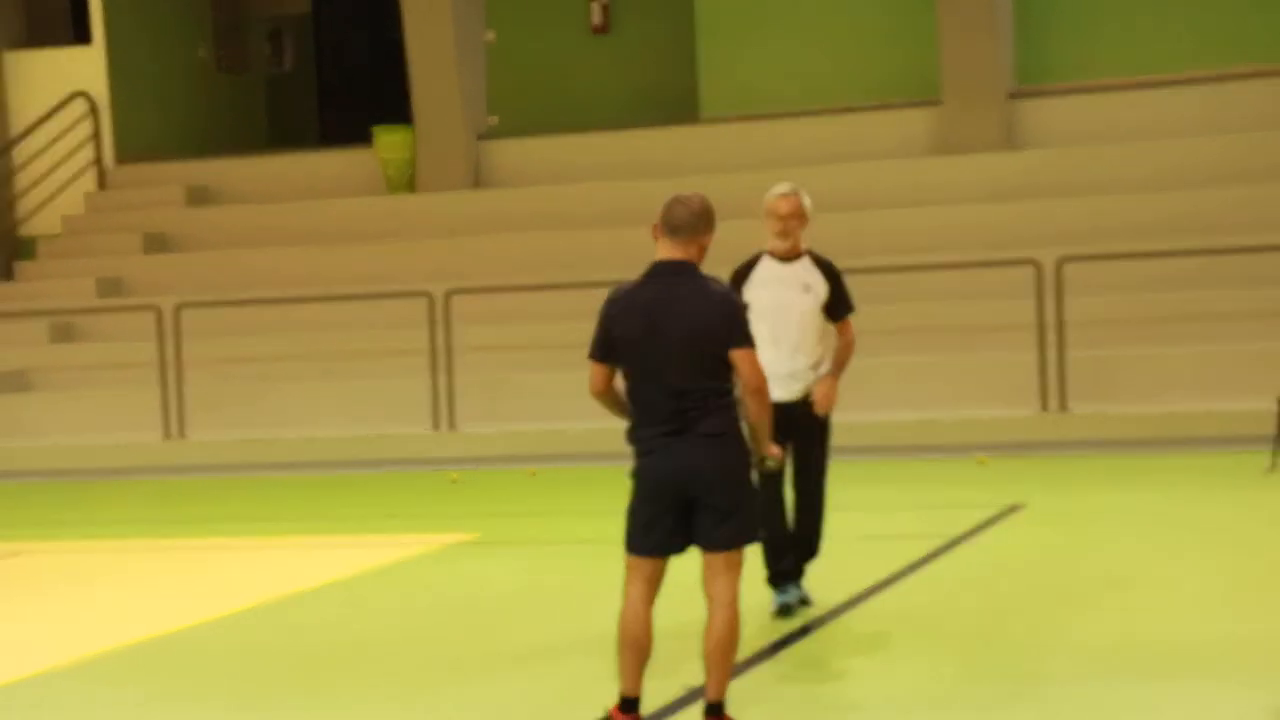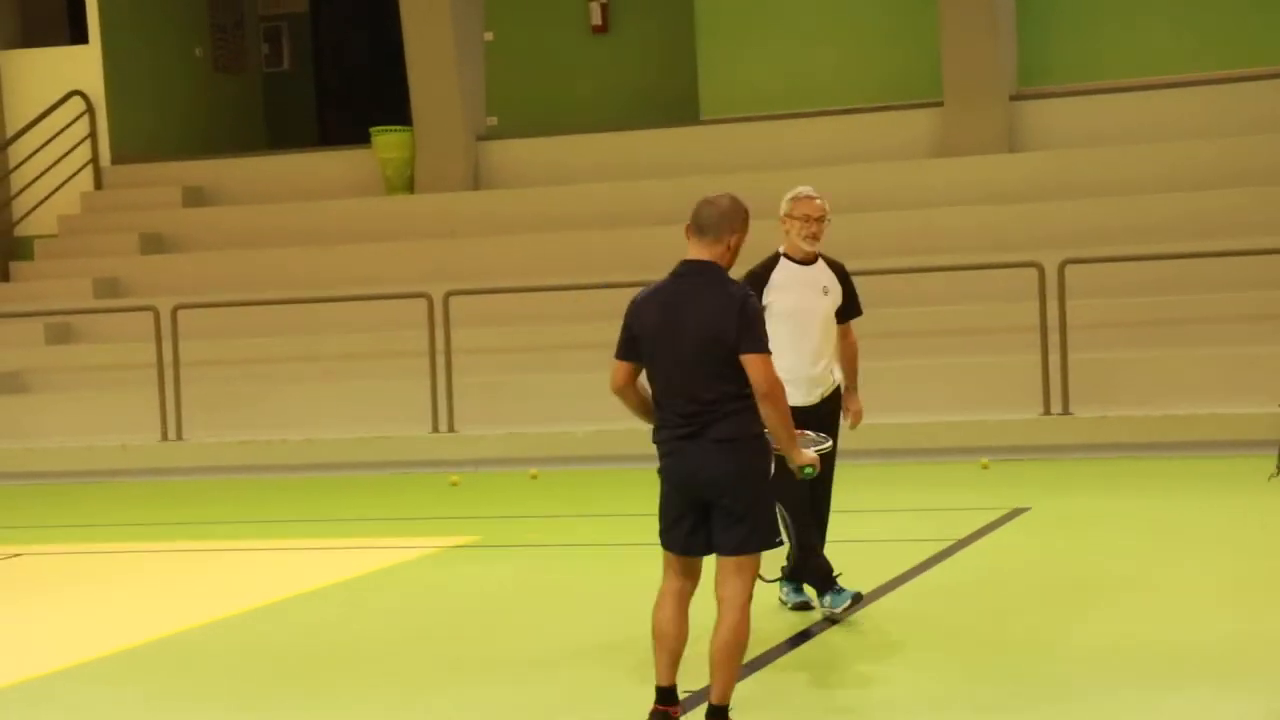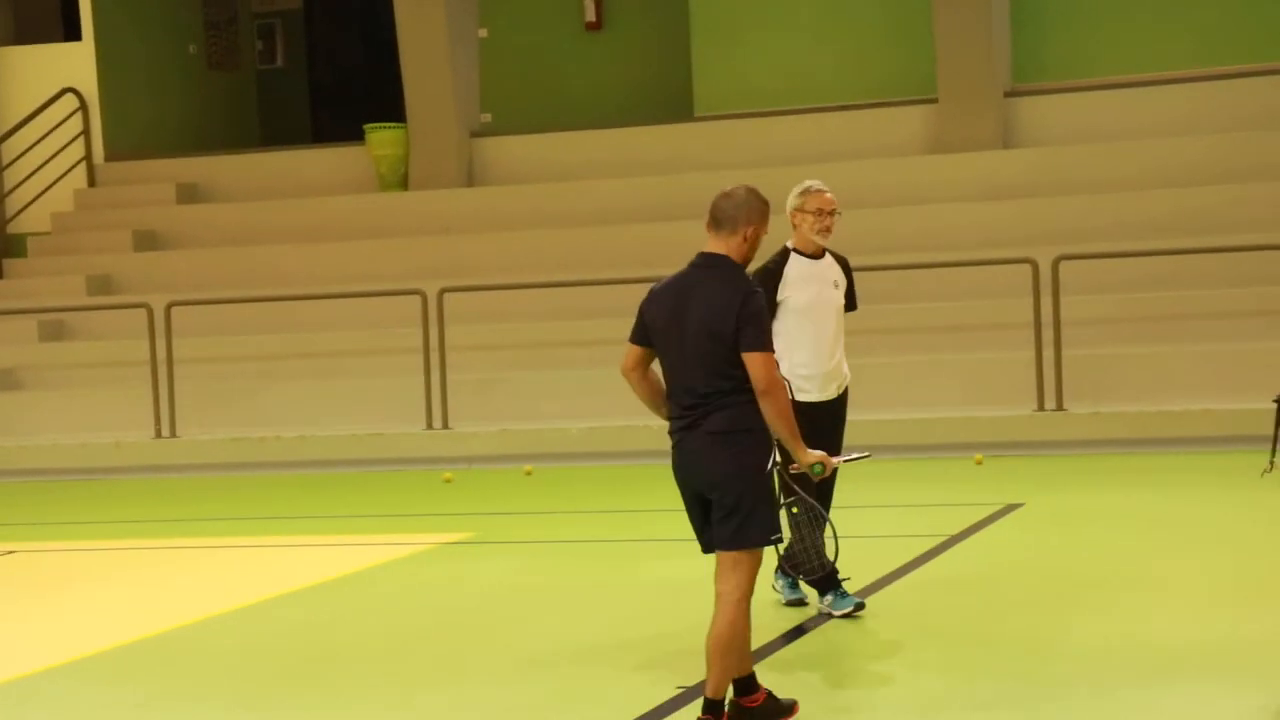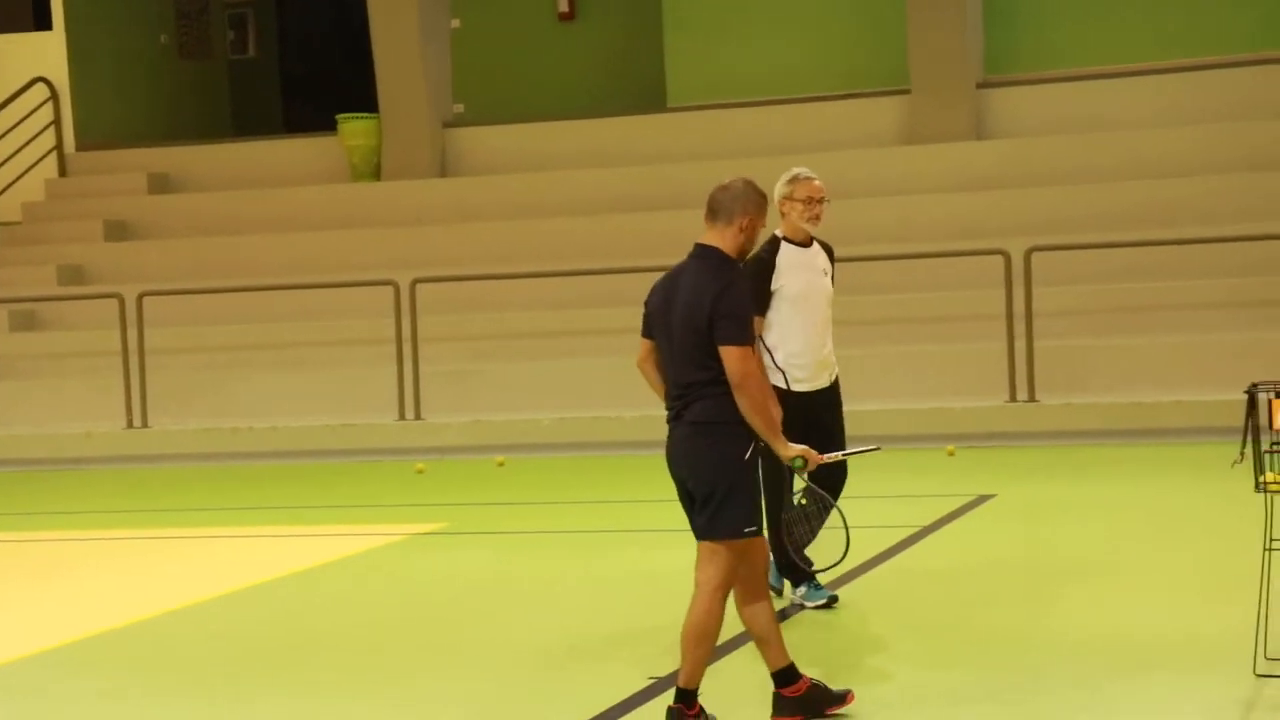
dt=0.2s
person 1, frame 1
left shoulder: (620, 304)
right shoulder: (719, 299)
left elbow: (599, 385)
right elbow: (752, 381)
right wrist: (765, 444)
left hip: (655, 460)
right hip: (719, 455)
left knee: (639, 588)
right knee: (722, 591)
person 1, frame 2
left shoulder: (645, 303)
right shoulder: (738, 301)
left elbow: (621, 383)
right elbow: (764, 386)
right wrist: (792, 450)
left hip: (678, 461)
right hip: (736, 459)
left knee: (676, 583)
right knee: (733, 594)
person 1, frame 3
left shoulder: (662, 294)
right shoulder: (743, 295)
left elbow: (632, 366)
right elbow: (766, 383)
right wrist: (796, 450)
left hip: (689, 452)
right hip: (736, 454)
left knee: (733, 580)
right knee: (735, 589)
person 1, frame 4
left shoulder: (666, 284)
right shoulder: (727, 286)
left elbow: (646, 360)
right elbow: (743, 376)
right wrist: (779, 443)
left hip: (687, 442)
right hip: (722, 446)
left knee: (751, 570)
right knee: (716, 579)
person 2, frame 1
left shoulder: (823, 271)
right shoulder: (747, 274)
left elbow: (844, 333)
left wrist: (831, 379)
left hip: (810, 397)
right hip: (763, 398)
left knee: (810, 492)
right knee: (768, 491)
left ankle: (791, 575)
right ankle: (781, 580)
person 2, frame 2
left shoulder: (836, 274)
right shoulder: (761, 277)
left wrist: (852, 391)
left hip: (825, 401)
left knee: (818, 498)
right knee: (794, 497)
left ankle: (792, 578)
right ankle: (826, 586)
person 2, frame 3
left shoulder: (840, 267)
right shoulder: (772, 273)
left hip: (834, 396)
right hip: (790, 400)
left knee: (821, 495)
right knee: (802, 496)
left ankle: (788, 570)
right ankle: (827, 586)
person 2, frame 4
left shoulder: (825, 254)
right shoulder: (764, 261)
right elbow: (748, 334)
left hip: (825, 385)
right hip: (781, 391)
left knee: (831, 477)
right knee: (779, 487)
left ankle: (784, 552)
right ankle: (799, 576)
